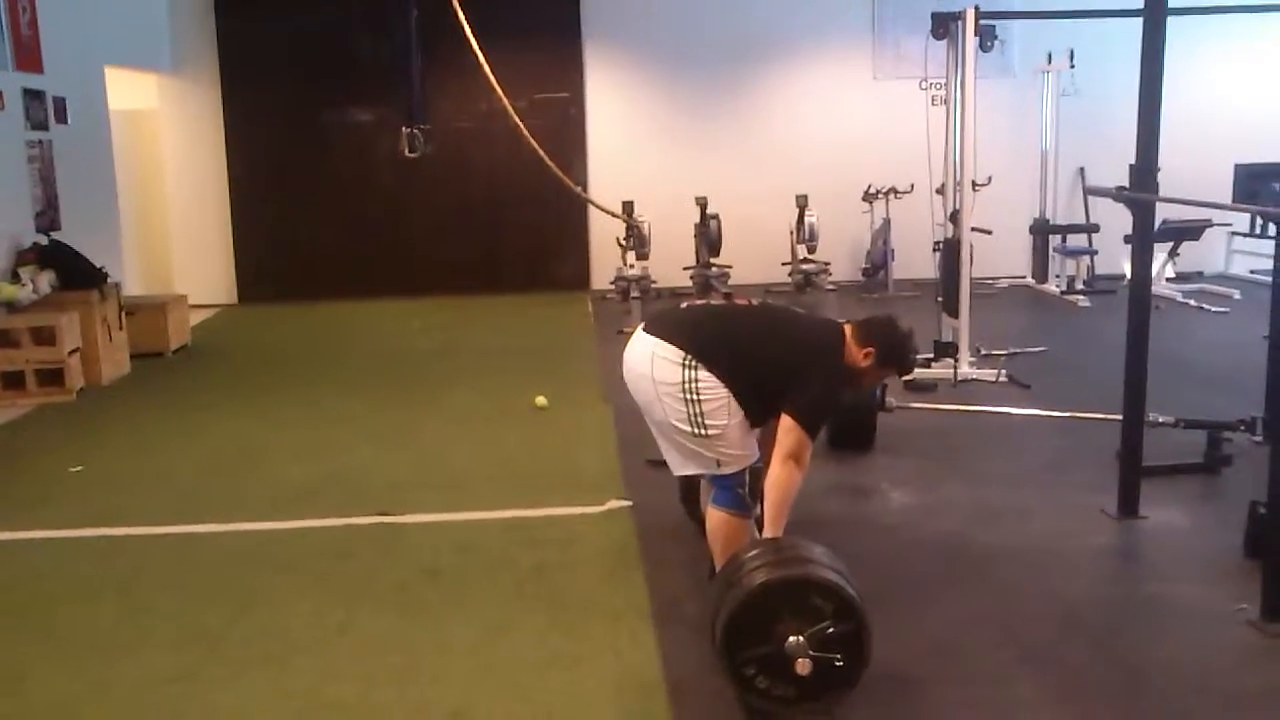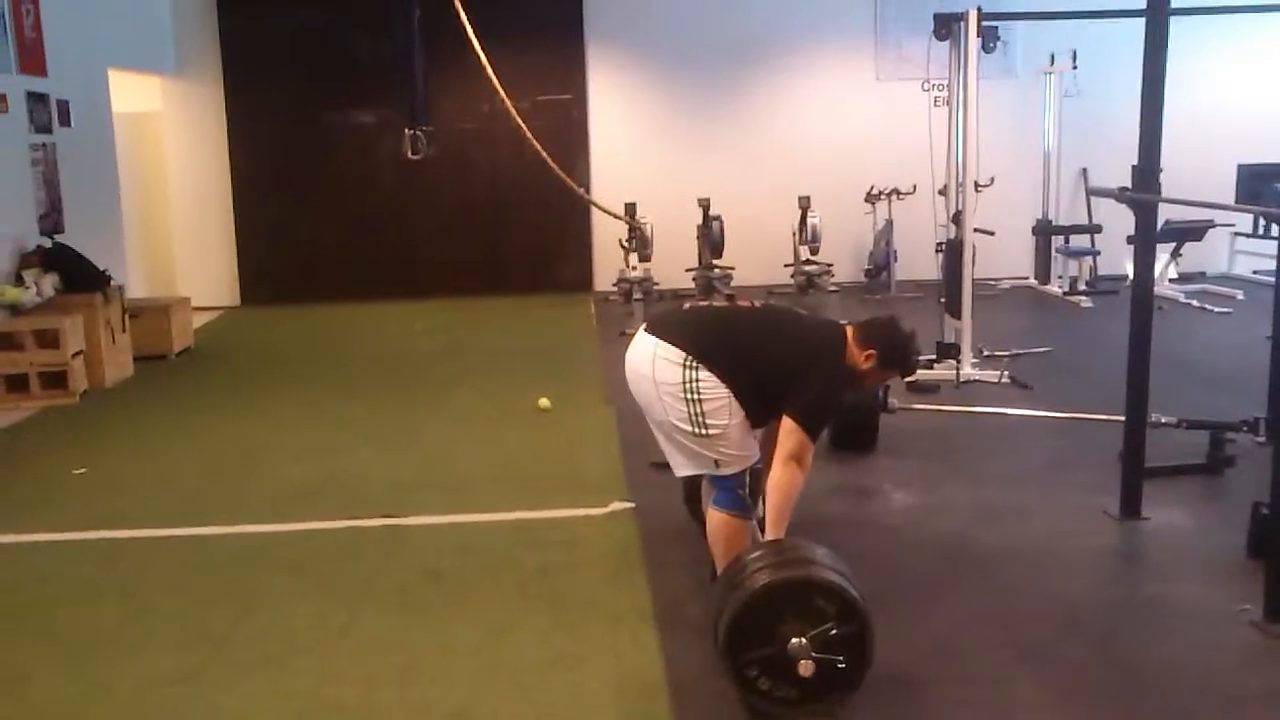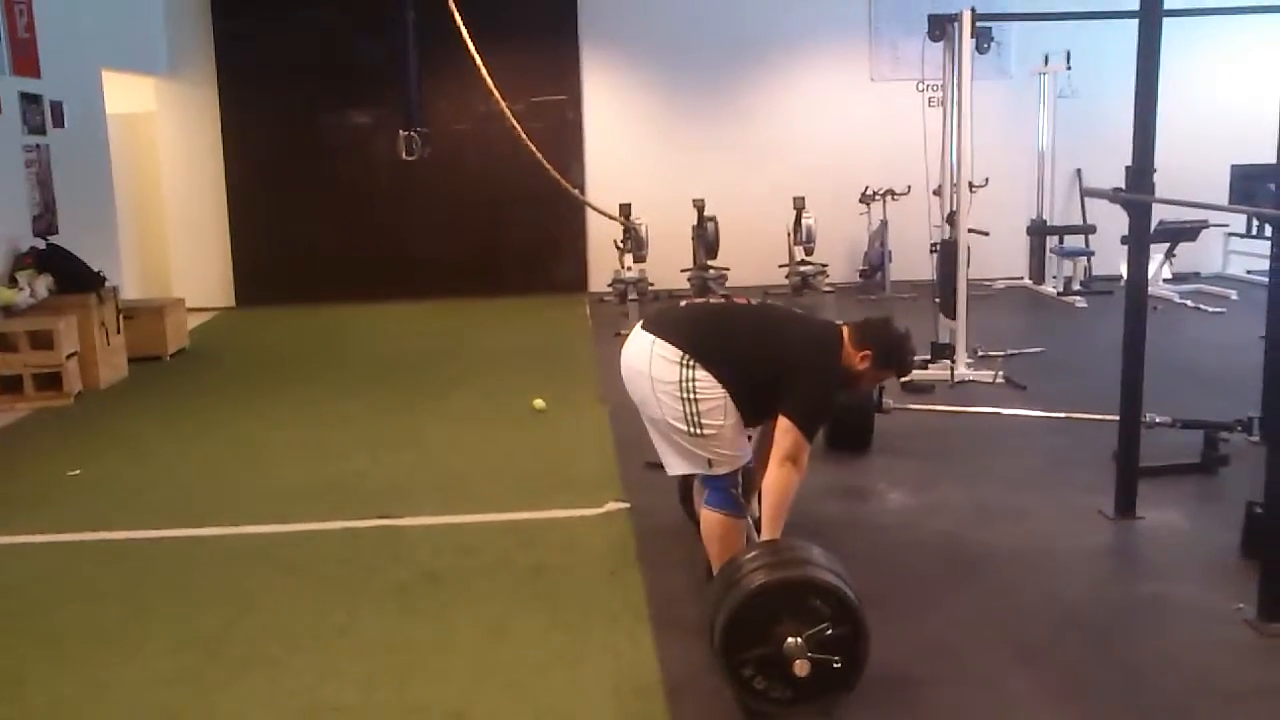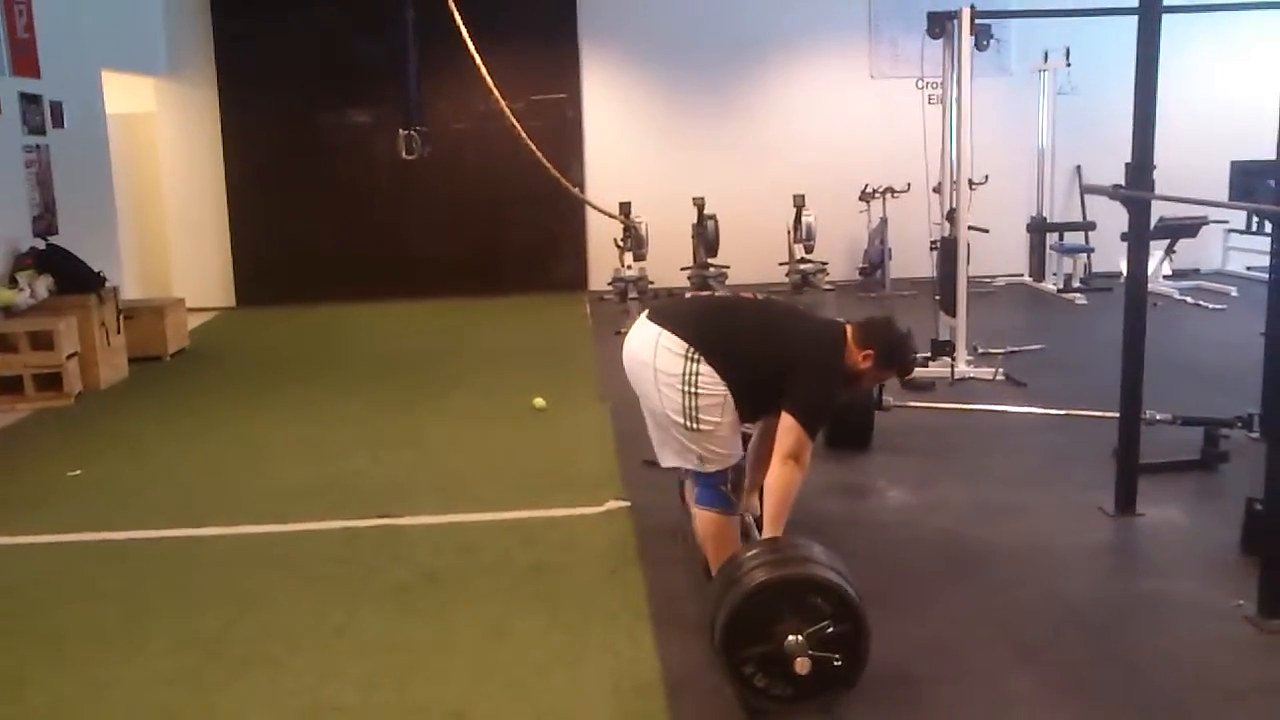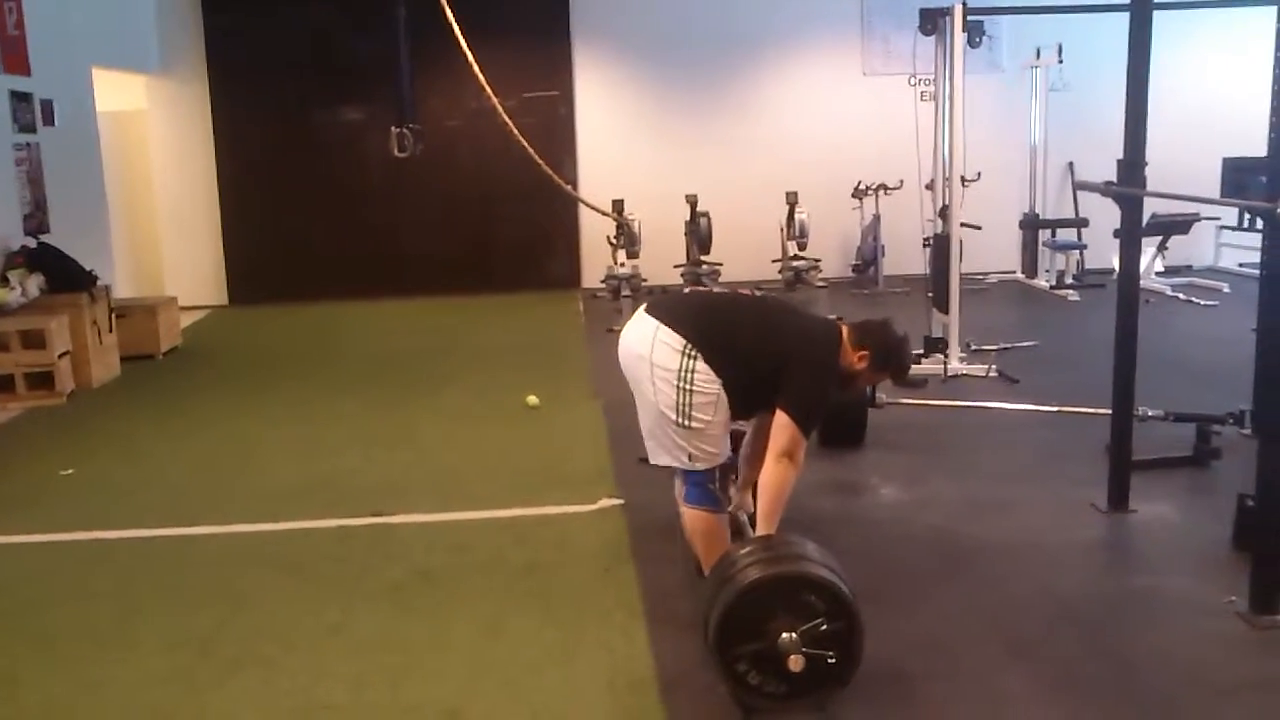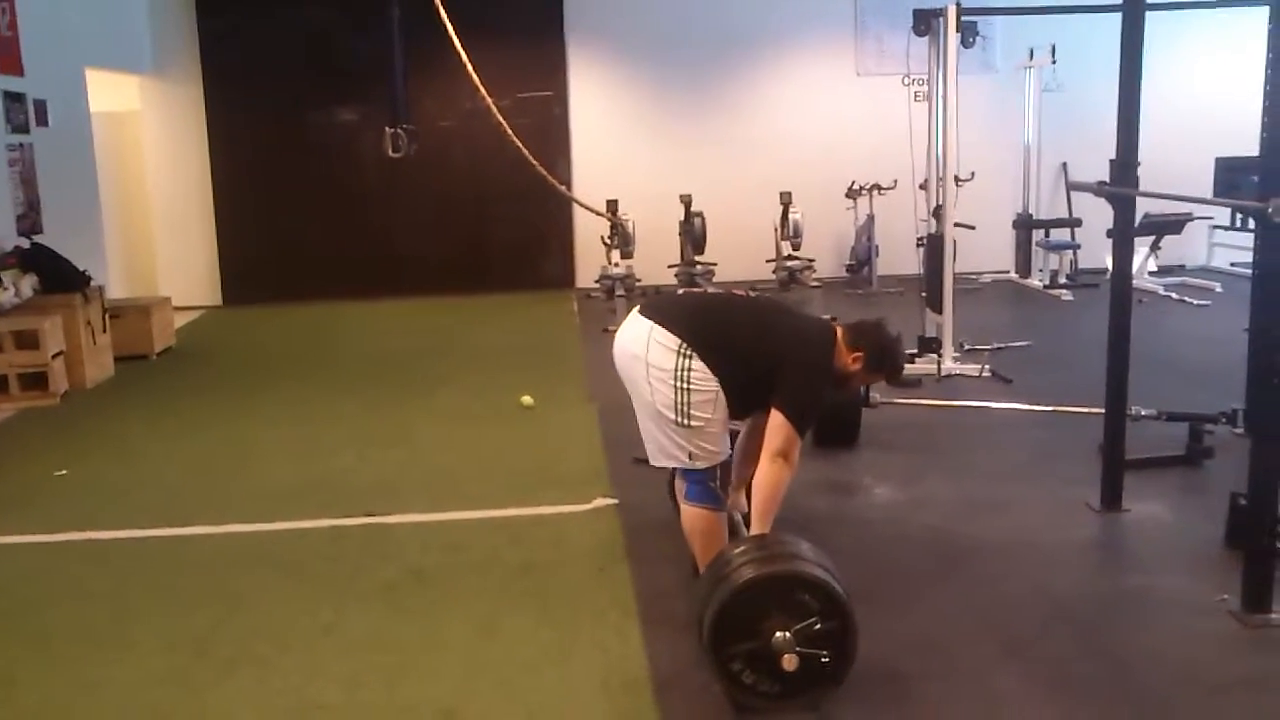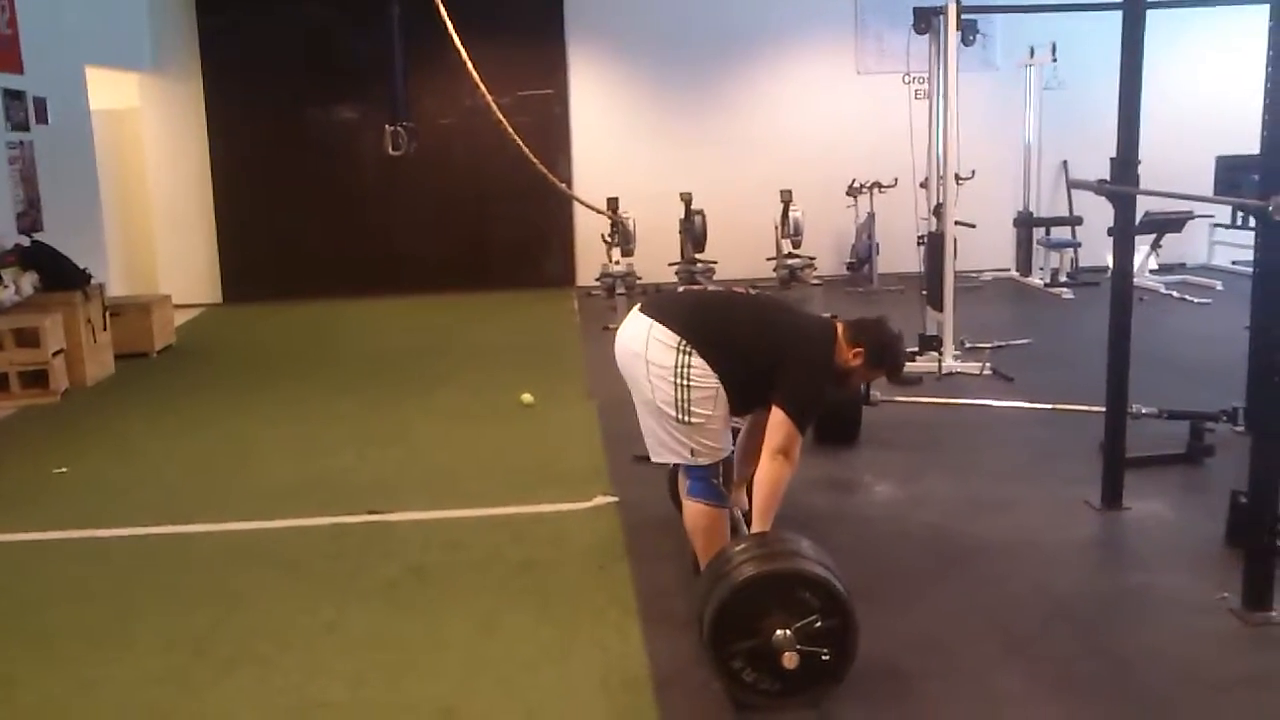
dt=0.1s
person 1, frame 1
left shoulder: (816, 341)
right shoulder: (826, 365)
left elbow: (775, 417)
right elbow: (790, 459)
right hip: (674, 360)
left knee: (722, 466)
right knee: (733, 477)
left ankle: (724, 566)
person 1, frame 2
left shoulder: (818, 342)
right shoulder: (826, 367)
left elbow: (777, 420)
right elbow: (791, 460)
right hip: (676, 361)
left knee: (724, 468)
right knee: (734, 479)
left ankle: (726, 569)
person 1, frame 3
left shoulder: (814, 343)
right shoulder: (820, 366)
left elbow: (772, 425)
right elbow: (787, 460)
left wrist: (749, 497)
right hip: (671, 357)
left knee: (713, 467)
right knee: (725, 479)
left ankle: (720, 566)
person 1, frame 4
left shoulder: (816, 341)
right shoulder: (823, 363)
left elbow: (773, 424)
right elbow: (789, 458)
left wrist: (749, 493)
right hip: (676, 349)
left knee: (708, 467)
right knee: (715, 476)
left ankle: (720, 567)
person 1, frame 5
left shoulder: (811, 341)
right shoulder: (818, 362)
left elbow: (766, 421)
right elbow: (783, 456)
left wrist: (742, 490)
right hip: (672, 346)
left knee: (695, 464)
right knee: (702, 475)
left ankle: (712, 562)
person 1, frame 6
left shoulder: (804, 342)
right shoulder: (812, 362)
left elbow: (760, 422)
right elbow: (778, 456)
left wrist: (736, 490)
right hip: (668, 346)
left knee: (693, 462)
right knee: (702, 473)
left ankle: (706, 560)
person 1, frame 7
left shoulder: (805, 338)
right shoulder: (812, 359)
left elbow: (760, 420)
right elbow: (779, 454)
left wrist: (737, 488)
right hip: (668, 343)
left knee: (697, 460)
right knee: (706, 468)
left ankle: (708, 557)
